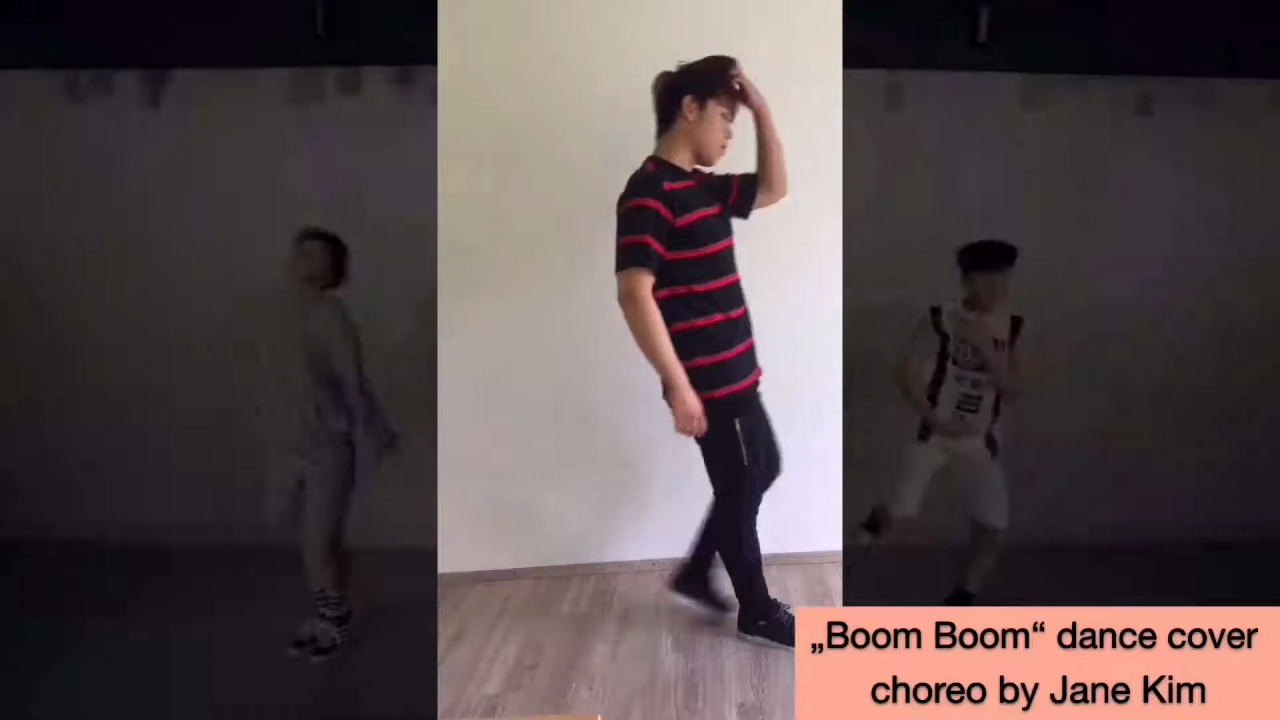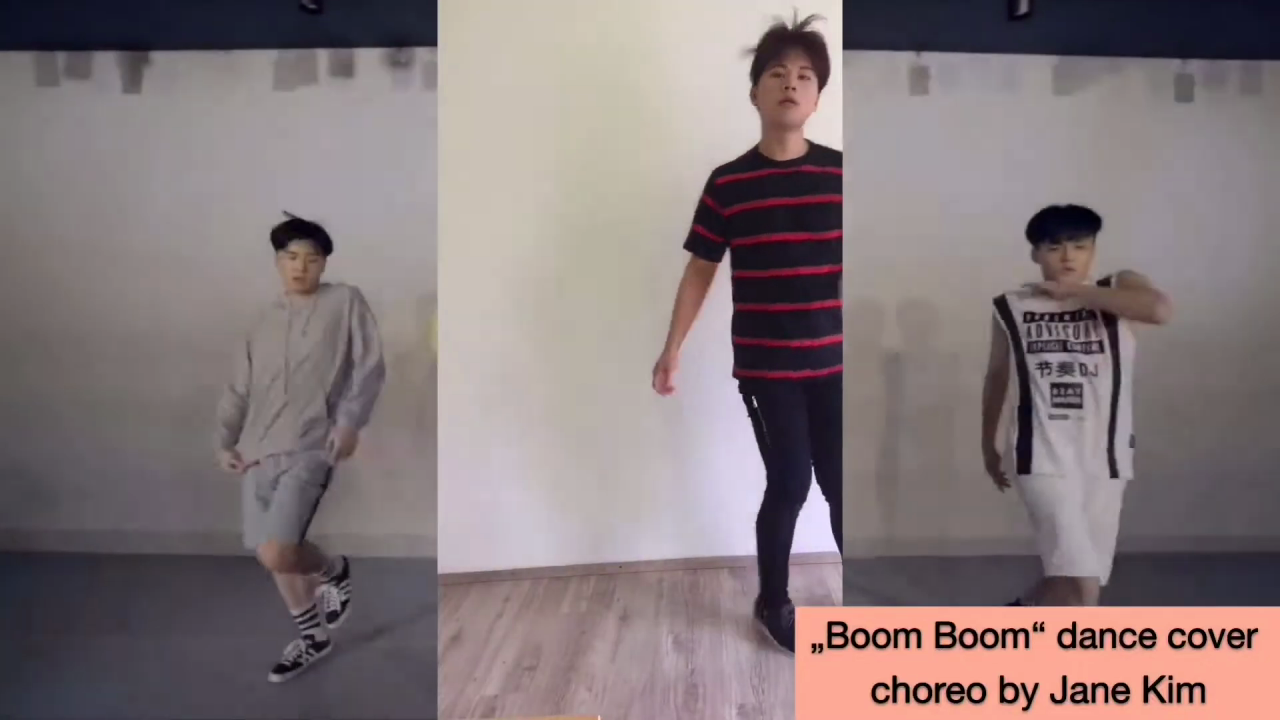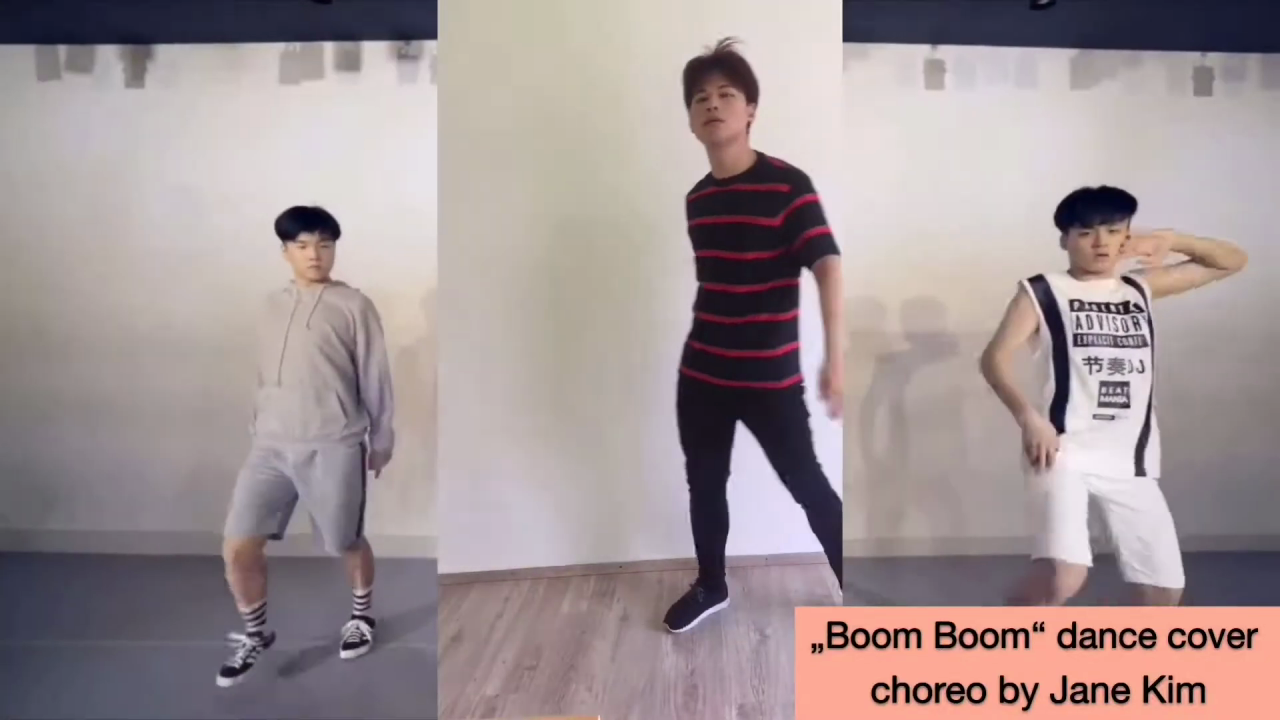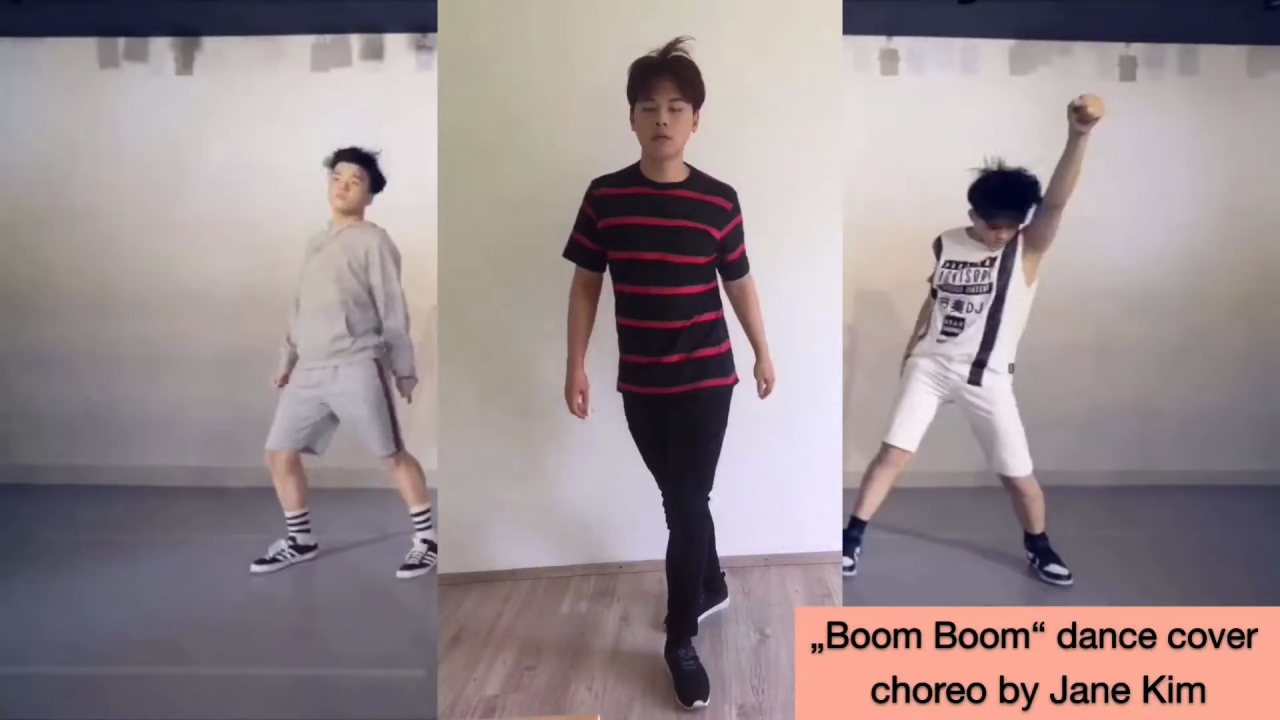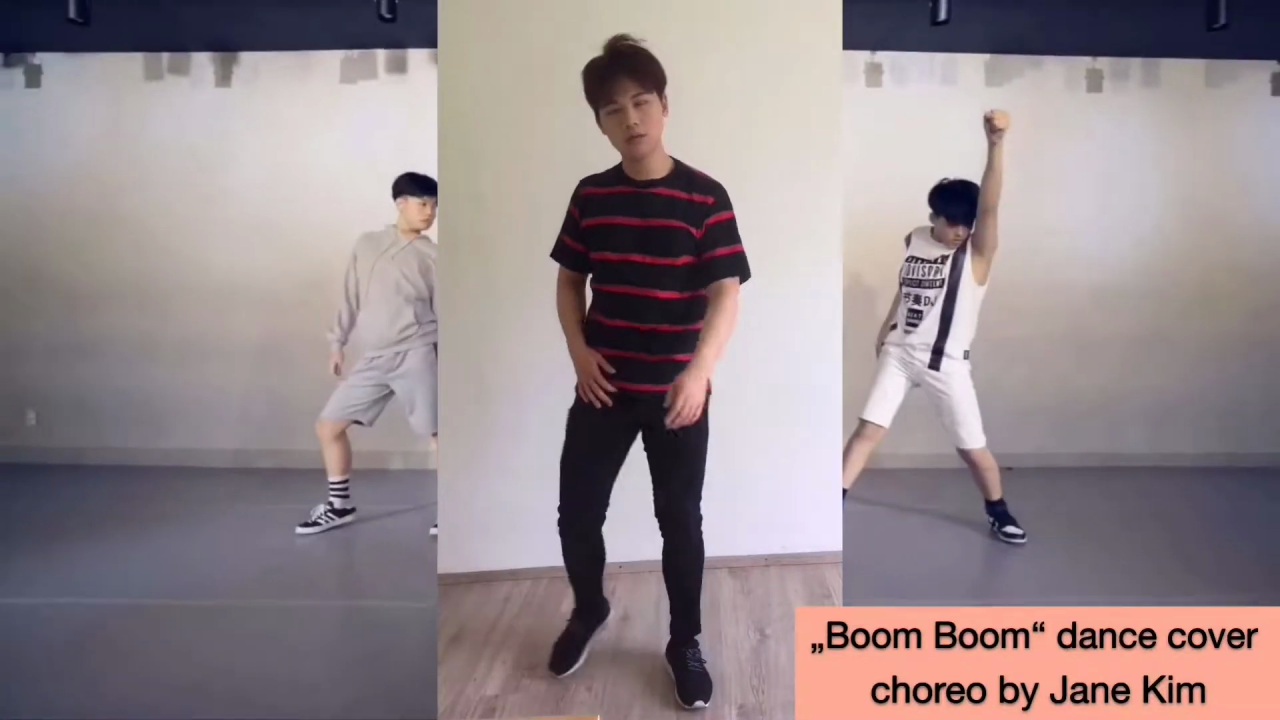
dt=0.7s
person 1, frame 1
left shoulder: (701, 187)
right shoulder: (649, 191)
left elbow: (773, 187)
right elbow: (635, 294)
left wrist: (760, 108)
right wrist: (677, 384)
left hip: (734, 372)
right hip: (711, 379)
left knee: (763, 469)
right knee: (741, 491)
left ankle: (695, 574)
right ankle: (757, 612)
person 1, frame 2
left shoulder: (841, 173)
right shoulder: (727, 183)
left elbow: (854, 259)
right elbow: (699, 270)
right wrist: (671, 351)
left hip: (835, 363)
right hip: (766, 368)
left knee: (842, 487)
right knee: (788, 486)
right ankle: (773, 603)
person 1, frame 3
left shoulder: (787, 186)
right shoulder: (697, 198)
left elbow: (828, 270)
left wrist: (835, 354)
left hip: (769, 375)
right hip: (700, 371)
left knee: (807, 486)
right knee: (704, 483)
right ankle: (711, 585)
person 1, frame 4
left shoulder: (719, 200)
right shoulder: (605, 195)
left elbow: (739, 281)
right elbow: (584, 283)
left wrist: (762, 352)
right wrist: (575, 364)
left hip: (706, 379)
right hip: (640, 382)
left knee: (684, 505)
right knee: (682, 500)
left ankle: (680, 640)
right ankle: (712, 586)
person 1, frame 5
left shoulder: (705, 196)
right shoulder: (590, 196)
left elbow: (725, 294)
right elbow: (569, 282)
left wrist: (697, 373)
right wrist: (579, 352)
left hip: (675, 386)
right hip: (605, 383)
left knee: (679, 518)
right knee: (577, 511)
left ankle: (685, 643)
right ankle: (588, 608)
person 2, frame 1
left shoulder: (331, 317)
right shoulder: (282, 310)
left elbow: (354, 384)
left wrist: (379, 438)
right wrist: (269, 424)
left hip: (328, 445)
right hip: (285, 444)
left knee: (323, 539)
right knee: (308, 538)
left ankle: (337, 616)
right ankle: (321, 613)
person 2, frame 2
left shoulder: (346, 302)
right shoulder: (267, 320)
left elbow: (369, 367)
right elbow: (240, 386)
left wrist: (348, 420)
right wrist: (225, 441)
left hip: (309, 451)
right hip: (259, 453)
left knee: (275, 552)
right knee: (276, 557)
left ankle: (334, 573)
right ankle: (313, 636)
person 2, frame 3
left shoulder: (354, 306)
right shoulder: (274, 305)
left elbow: (376, 379)
left wrist: (381, 441)
right wrist: (260, 431)
left hip: (333, 445)
right hip: (272, 444)
left knee: (348, 543)
right knee: (237, 546)
left ankle: (361, 615)
right ankle: (255, 633)
person 2, frame 4
left shoulder: (373, 241)
right shoulder: (316, 243)
left elbow: (392, 310)
left wrist: (404, 369)
right wrist: (287, 359)
left hip: (356, 366)
right hip: (311, 369)
left knee: (393, 454)
right knee: (279, 453)
left ankle: (428, 539)
right ankle: (300, 540)
person 2, frame 5
left shoulder: (432, 255)
right shoulder: (367, 244)
left elbow: (442, 311)
right elbow: (351, 298)
right wrist: (337, 343)
left hip: (416, 355)
right hip: (373, 357)
left knee: (437, 432)
right knee: (328, 425)
right ankle: (340, 505)
person 3, frame 1
left shoulder: (1015, 329)
right shoulder: (937, 321)
left elbow: (1013, 390)
right elbow: (906, 375)
left wrist: (984, 343)
right wrist: (937, 422)
left hip: (981, 439)
right hip: (931, 432)
left knee: (992, 530)
right knee: (897, 513)
left ankle: (961, 603)
right ankle: (876, 519)
person 3, frame 2
left shoulder: (1117, 290)
right shoulder: (1011, 307)
left elbow: (1159, 311)
right elbow: (997, 376)
left wrist: (1076, 290)
right wrist: (988, 443)
left hip: (1103, 460)
right hip: (1042, 459)
left knee: (1087, 578)
right knee: (1078, 580)
person 3, frame 3
left shoulder: (1142, 287)
right shoulder: (1041, 293)
left elbow: (1232, 262)
right elbow: (994, 359)
left wrist: (1172, 239)
right wrist: (1028, 417)
left hip: (1130, 462)
right hip: (1065, 454)
left knee: (1166, 586)
right knee: (1061, 580)
person 3, frame 4
left shoulder: (1028, 249)
right shoulder: (946, 244)
left elbow: (1056, 201)
left wrist: (1078, 133)
right wrist: (911, 347)
left hip: (987, 377)
right hip: (929, 365)
left knee: (1017, 473)
right knee: (893, 453)
left ankle: (1039, 546)
right ankle: (852, 539)
person 3, frame 5
left shoulder: (978, 251)
right shoulder: (914, 240)
left elbow: (989, 205)
left wrist: (995, 144)
right wrist: (885, 328)
left hip: (947, 363)
right hip: (899, 353)
left knee: (973, 447)
right knee: (869, 429)
left ankle: (999, 512)
